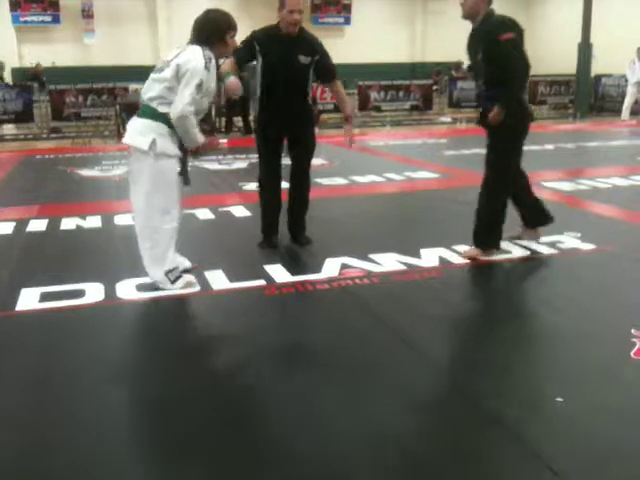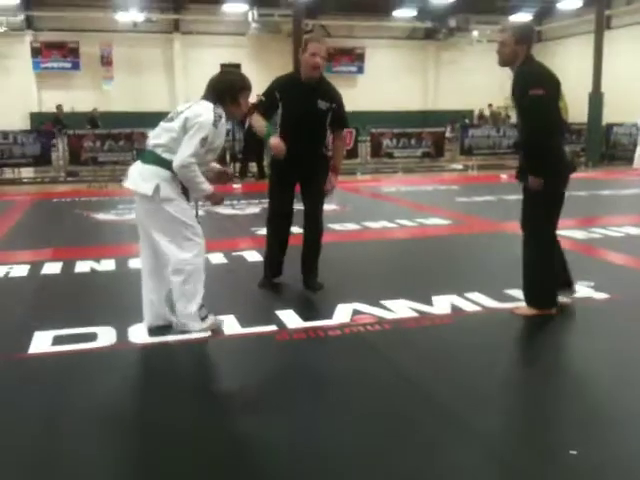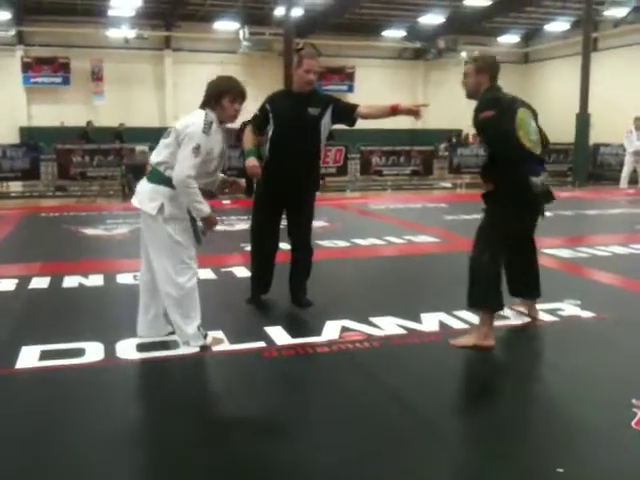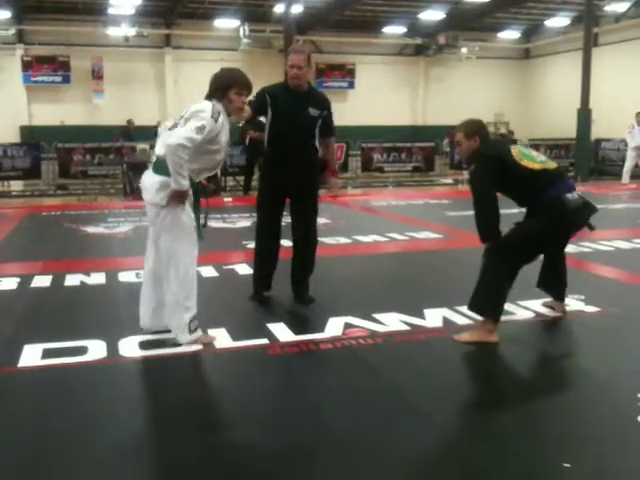
dt=1s
person 1, frame 1
left shoulder: (190, 56)
right shoulder: (199, 62)
right elbow: (180, 111)
left wrist: (193, 138)
right wrist: (196, 141)
left hip: (148, 133)
right hip: (156, 137)
left knee: (159, 205)
right knee: (160, 208)
left ankle: (167, 261)
right ankle: (165, 273)
person 1, frame 2
left shoulder: (203, 110)
right shoulder: (209, 118)
right elbow: (184, 163)
left wrist: (215, 171)
right wrist: (206, 191)
left hip: (148, 178)
right hip: (160, 182)
left knee: (157, 252)
right knee: (188, 246)
left ankle: (157, 317)
right ankle: (193, 316)
person 1, frame 3
left shoulder: (210, 125)
right shoulder: (200, 128)
right elbow: (182, 176)
left wrist: (221, 180)
right wrist: (204, 212)
left hip: (160, 197)
right hip: (164, 199)
left knee: (158, 267)
right knee: (180, 268)
left ankle: (153, 325)
right ankle: (193, 335)
person 1, frame 4
left shoulder: (207, 111)
right shoulder: (212, 115)
left elbow: (168, 133)
right elbow: (175, 144)
right wrist: (180, 185)
left hip: (159, 182)
right hip: (168, 187)
left knee: (161, 256)
right knee: (181, 259)
left ankle: (156, 319)
right ankle: (186, 329)
person 2, frame 1
left shoulder: (502, 27)
right shoulder: (477, 33)
left elbow: (518, 70)
left wrist: (503, 107)
right wrist: (487, 106)
left hip: (509, 115)
right hip: (496, 113)
left knee: (495, 176)
right knee: (510, 171)
left ankle: (485, 243)
right ankle: (535, 221)
person 2, frame 2
left shoulder: (535, 77)
right shoulder: (524, 74)
left elbow: (543, 128)
left wrist: (535, 171)
right wrist: (531, 168)
left hip: (547, 168)
right hip: (543, 166)
left knee: (537, 231)
right knee: (538, 228)
left ankle: (542, 301)
right ankle: (560, 282)
person 2, frame 3
left shoulder: (489, 105)
right shoulder: (517, 104)
left elbow: (501, 147)
right elbow: (541, 142)
left wrist: (490, 176)
left hip: (513, 191)
right hip: (533, 188)
left knee: (486, 252)
right knee: (520, 245)
left ankle: (484, 331)
right ankle: (530, 304)
person 2, frame 4
left shoulder: (482, 157)
right shoulder: (506, 150)
left elbow: (484, 202)
left wrist: (490, 239)
left hip: (556, 209)
right hip: (574, 205)
left knee: (500, 255)
right knee: (552, 245)
left ankle: (488, 328)
right ankle: (558, 301)
person 3, frame 1
left shoulder: (312, 46)
right shoulder: (261, 38)
left elbow: (332, 83)
right elbow: (231, 62)
left wrist: (347, 117)
right wrist: (229, 76)
left hip: (301, 119)
right hip: (268, 118)
left knee: (301, 175)
right knee: (269, 175)
left ankle: (298, 229)
right ankle: (269, 233)
person 3, frame 2
left shoulder: (330, 94)
right shoulder: (281, 85)
left elbow: (338, 134)
right elbow: (256, 116)
left wrist: (334, 171)
right wrist: (270, 135)
left hip: (316, 164)
right hip: (284, 161)
left knee: (314, 220)
right knee: (278, 217)
left ankle: (310, 275)
right ankle: (271, 273)
person 3, frame 3
left shoulder: (326, 103)
right shoulder: (275, 101)
left elbow: (362, 111)
right elbow: (252, 130)
left wrist: (399, 109)
right wrist: (250, 155)
left hip: (304, 183)
right hip: (271, 180)
left knee: (301, 238)
right knee: (263, 234)
left ankle: (298, 291)
right ankle: (258, 290)
person 3, frame 4
left shoulder: (320, 101)
right shoulder: (271, 94)
left elbow: (327, 140)
right elbow: (246, 111)
left wrist: (332, 173)
left hip: (306, 177)
right hip: (274, 174)
left knee: (305, 235)
right knee: (267, 232)
left ankle: (301, 287)
right ankle: (261, 286)
